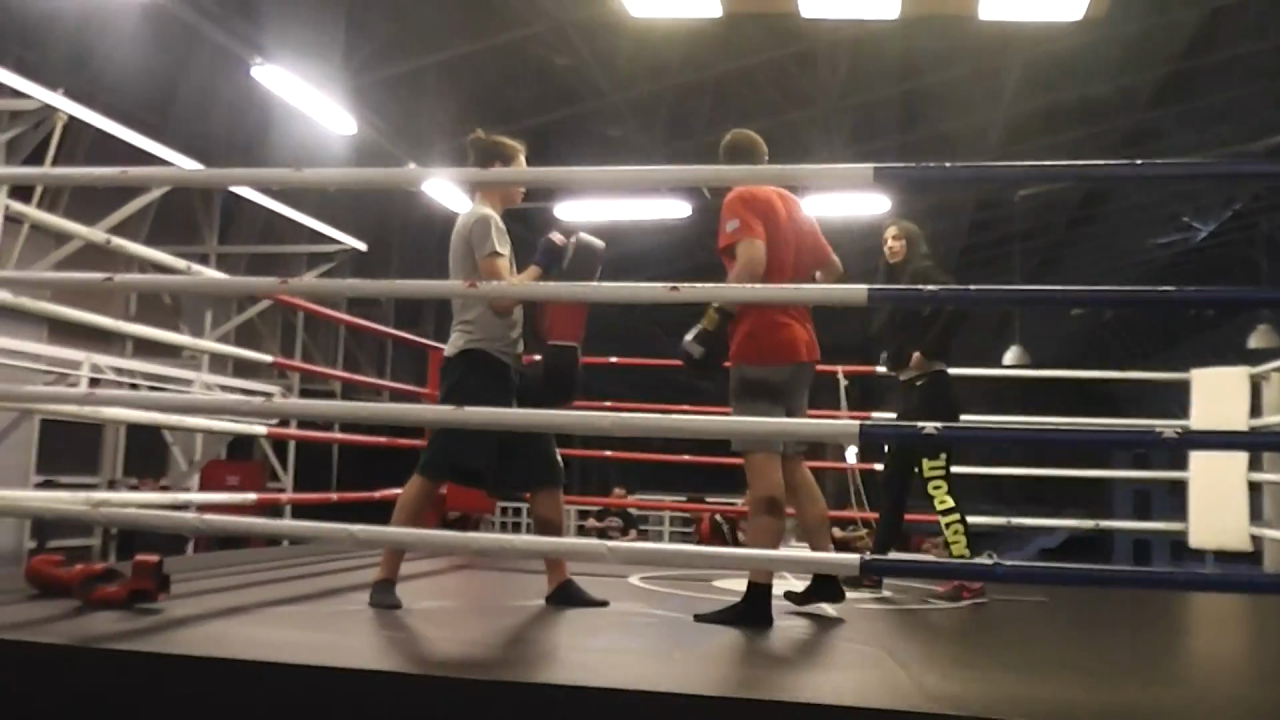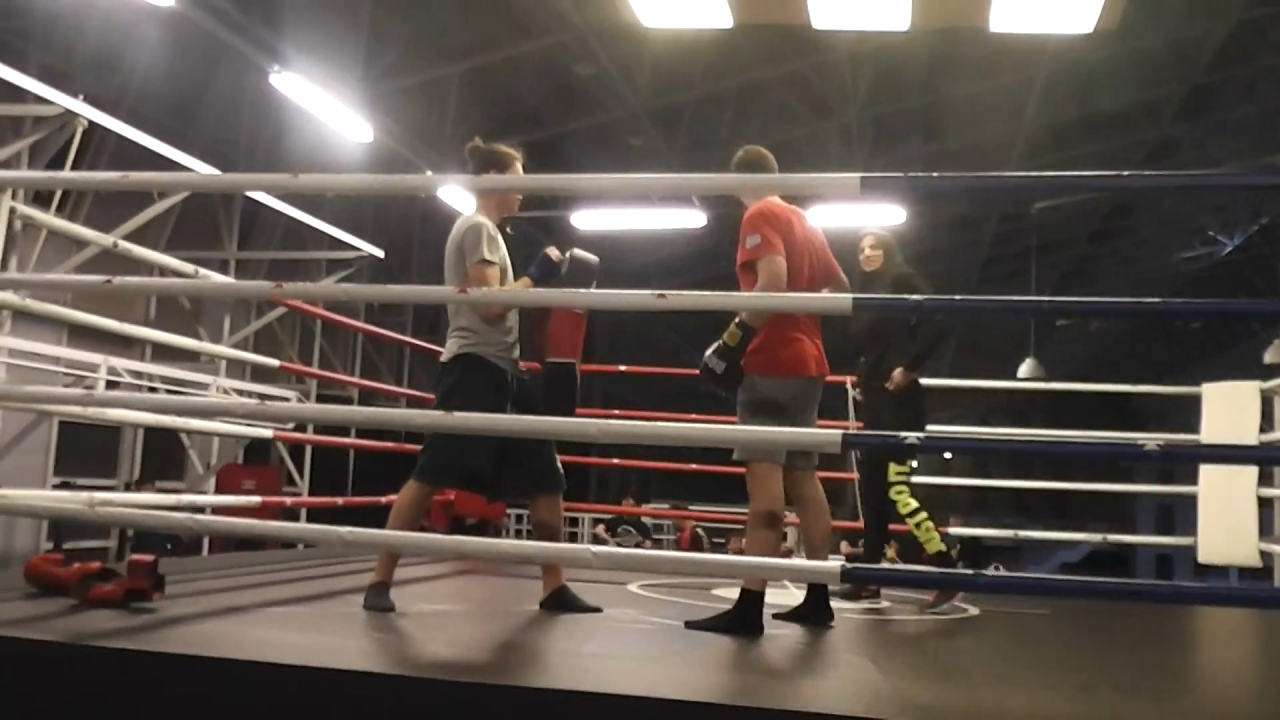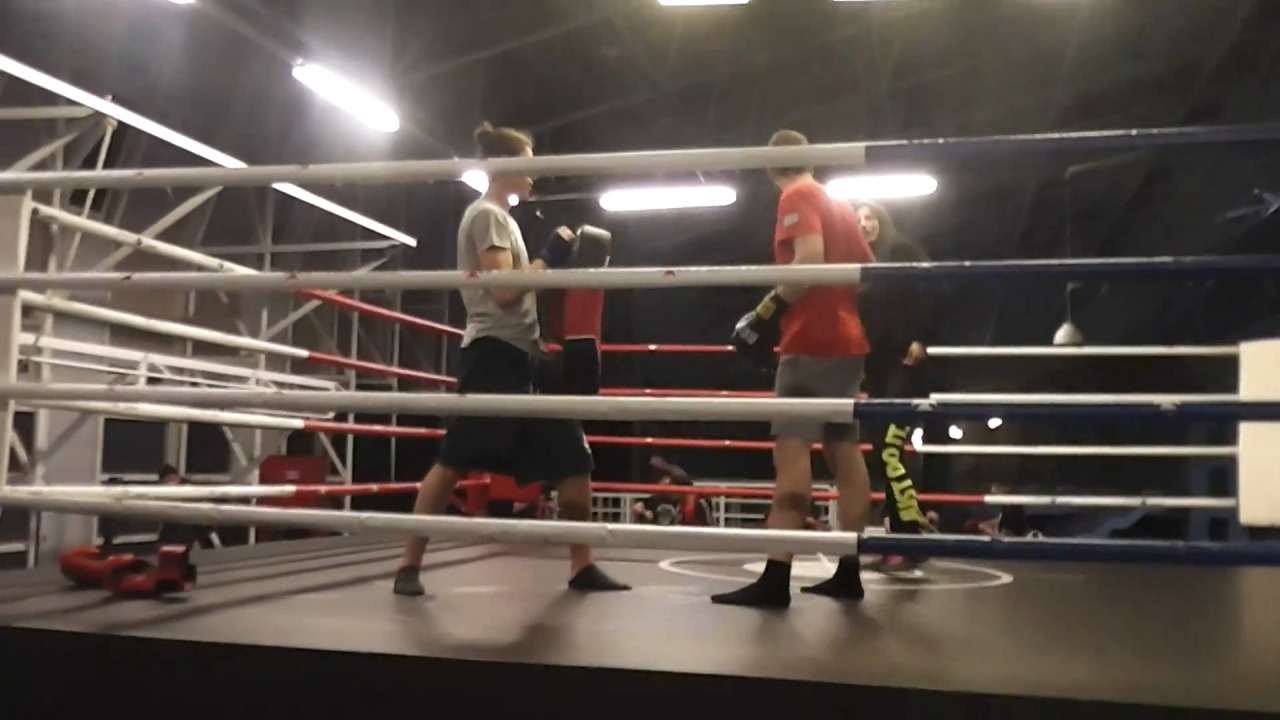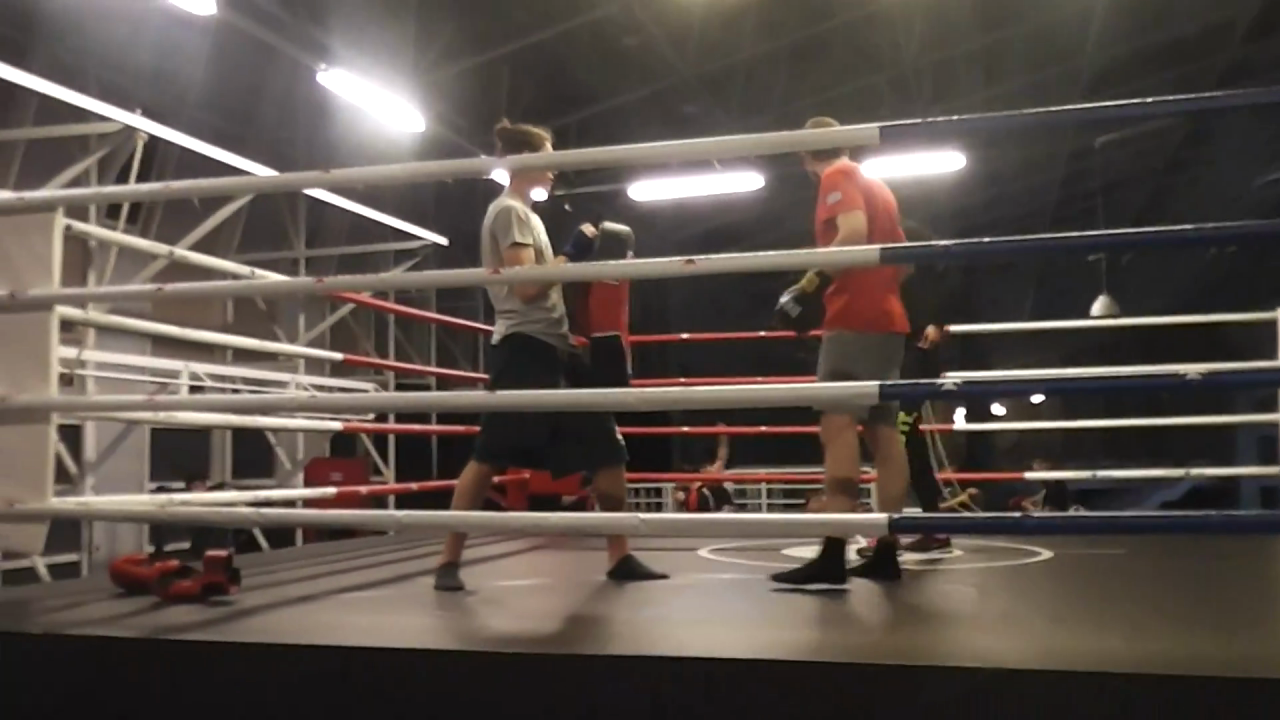
dt=0.2s
person 1, frame 1
left shoulder: (740, 200)
right shoulder: (792, 204)
left elbow: (751, 263)
right elbow: (831, 269)
left wrist: (714, 320)
left hip: (760, 348)
right hip: (798, 347)
left knee: (762, 464)
right knee: (791, 462)
left ankle: (757, 599)
right ankle: (826, 576)
person 1, frame 2
left shoulder: (758, 217)
right shoulder: (805, 222)
left elbow: (772, 281)
right elbow: (839, 287)
left wrist: (735, 336)
left hip: (771, 362)
right hip: (807, 362)
left knee: (764, 475)
right knee: (802, 476)
right ankle: (818, 597)
person 1, frame 3
left shoulder: (796, 198)
right shoulder: (839, 204)
left elbow: (809, 259)
right elbow: (866, 271)
left wrist: (768, 310)
left hip: (812, 340)
right hip: (846, 340)
left knee: (791, 448)
right knee: (844, 450)
person 1, frame 4
left shoulder: (837, 178)
right shoulder: (876, 186)
left elbow: (853, 235)
left wrist: (810, 285)
left hip: (854, 318)
right hip: (887, 319)
left knee: (837, 423)
right knee: (883, 429)
person 2, frame 1
left shoulder: (483, 222)
right shoulder: (483, 220)
right elbow: (502, 299)
left wrist: (543, 272)
right wrist: (542, 263)
left hip: (502, 363)
right hip: (477, 360)
left knee: (546, 472)
right knee: (435, 470)
left ankle: (558, 581)
right ankle: (385, 577)
person 2, frame 2
left shoulder: (487, 231)
right shoulder: (477, 228)
right elbow: (489, 306)
left wrist: (540, 285)
right wrist: (536, 275)
left hip: (501, 370)
right hip: (474, 366)
left knee: (546, 477)
right knee: (431, 475)
left ankle: (554, 587)
right ankle: (380, 580)
person 2, frame 3
left shoulder: (502, 217)
right shoulder: (485, 214)
right elbow: (502, 291)
left wrist: (552, 267)
right wrist: (550, 257)
left hip: (522, 352)
right hip: (493, 350)
left knee: (572, 457)
right knee: (455, 460)
left ankle: (582, 566)
right ankle: (409, 566)
person 2, frame 4
left shoulder: (526, 213)
right shoulder: (507, 211)
right elbow: (526, 287)
left wrist: (576, 262)
right wrist: (572, 253)
left hip: (553, 345)
right hip: (525, 346)
left knee: (606, 448)
right knee: (490, 456)
left ankle: (619, 556)
right ankle: (448, 561)
person 3, frame 1
left shoulder: (923, 271)
right shoulder: (894, 282)
left elbow: (953, 310)
left wrist: (926, 353)
right wrist: (894, 361)
left hip: (928, 388)
right hip: (912, 390)
left knee: (936, 482)
right knee: (894, 479)
left ankle: (969, 578)
person 3, frame 2
left shoulder: (903, 279)
right shoulder: (865, 293)
left elbow: (934, 324)
left wrist: (908, 366)
right wrist: (860, 381)
left hip: (900, 398)
right hip: (875, 399)
left knee: (896, 487)
right knee: (871, 487)
left ankle: (948, 570)
person 3, frame 3
left shoulder: (902, 250)
left elbow: (933, 295)
left wrist: (920, 340)
right wrist: (863, 367)
left hip: (906, 364)
right hip: (878, 367)
left knee: (889, 448)
right knee: (886, 453)
left ankle: (912, 536)
person 3, frame 4
left shoulder: (911, 236)
left elbow: (948, 279)
left wrist: (937, 322)
left hip: (918, 349)
left knee: (900, 434)
right knee: (908, 437)
right ankle: (935, 530)
